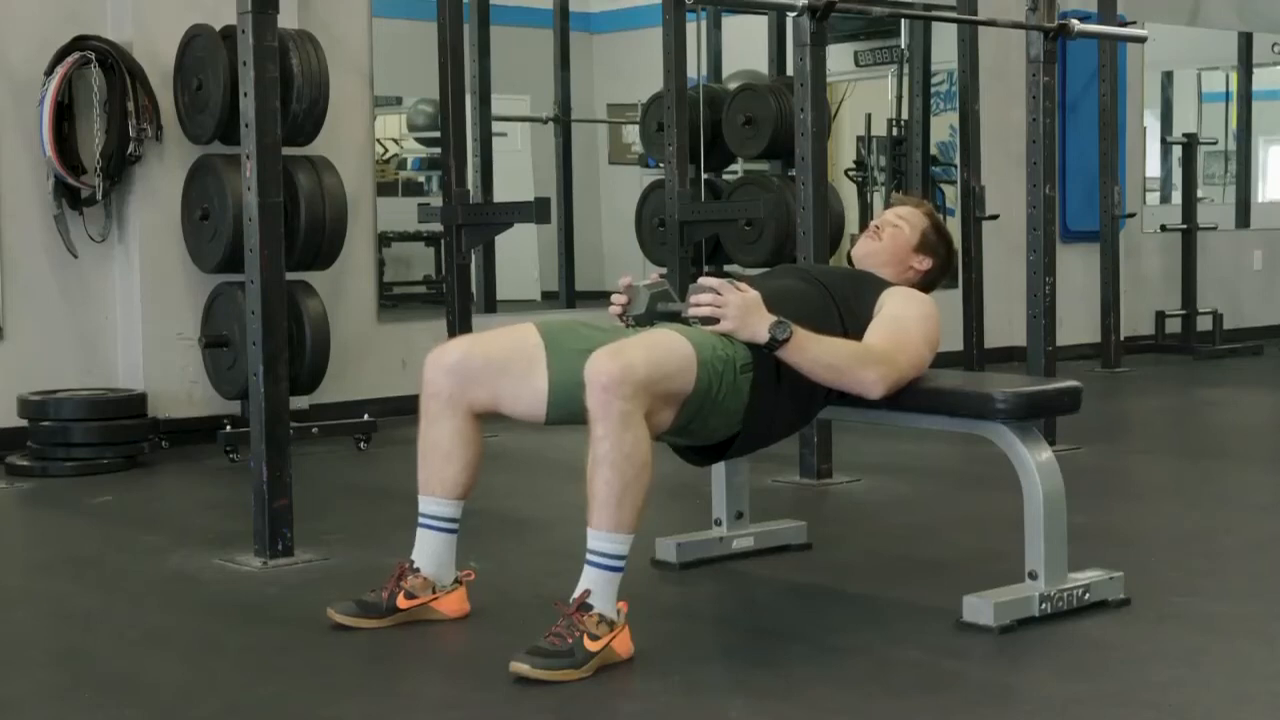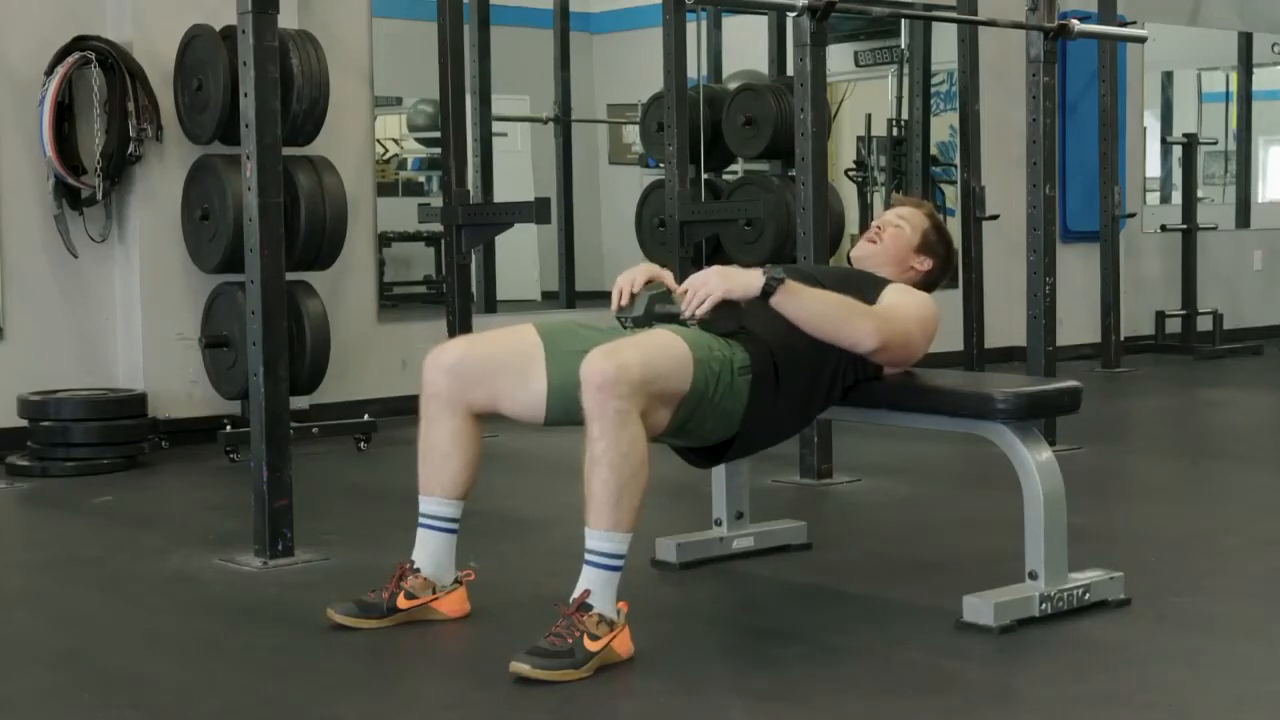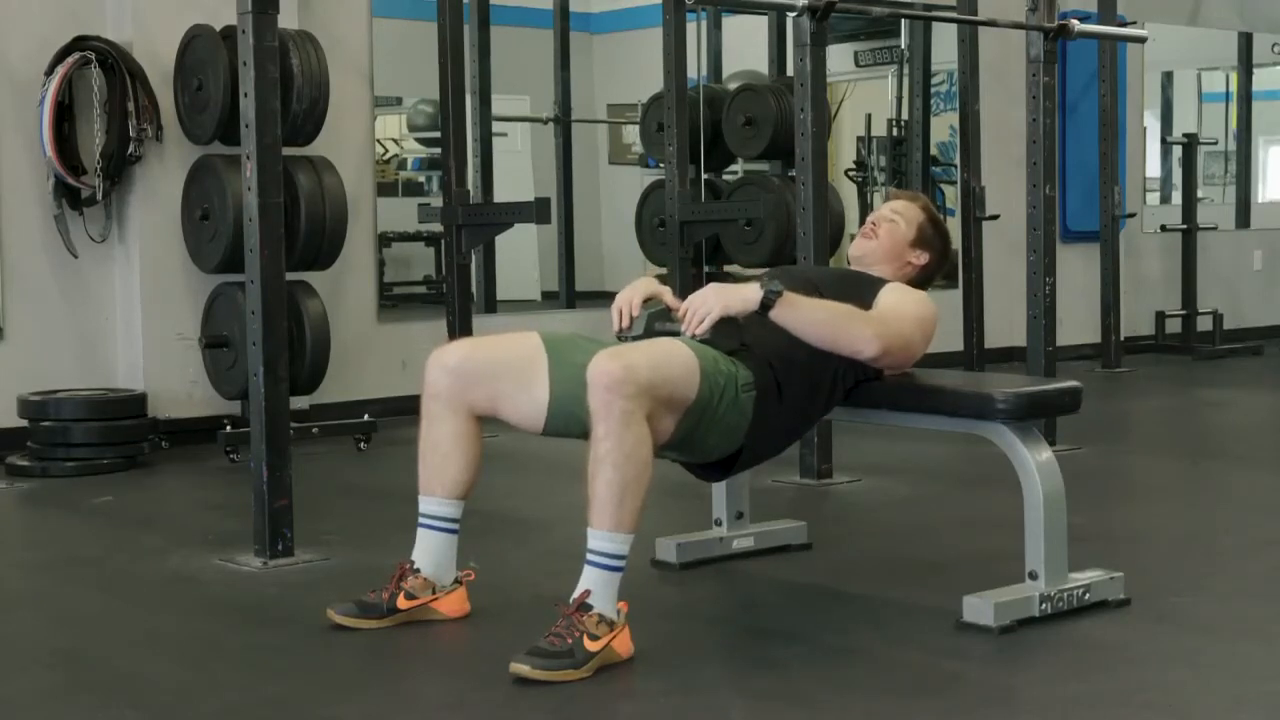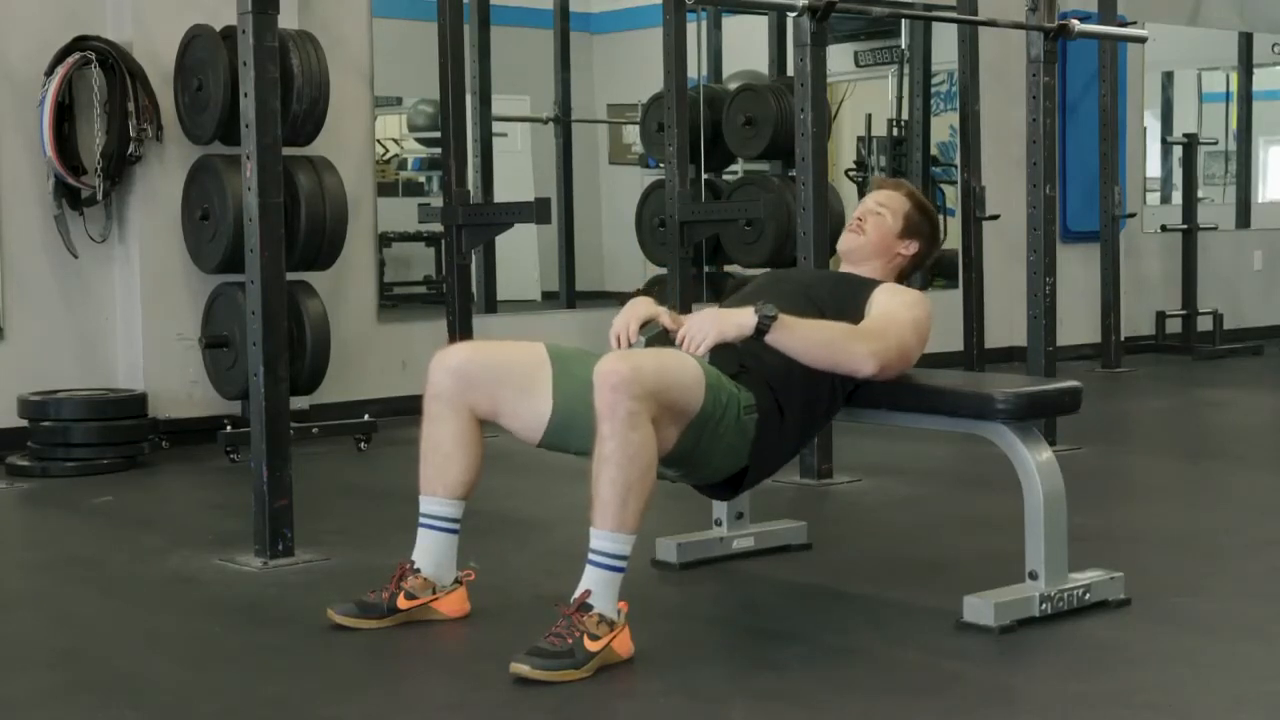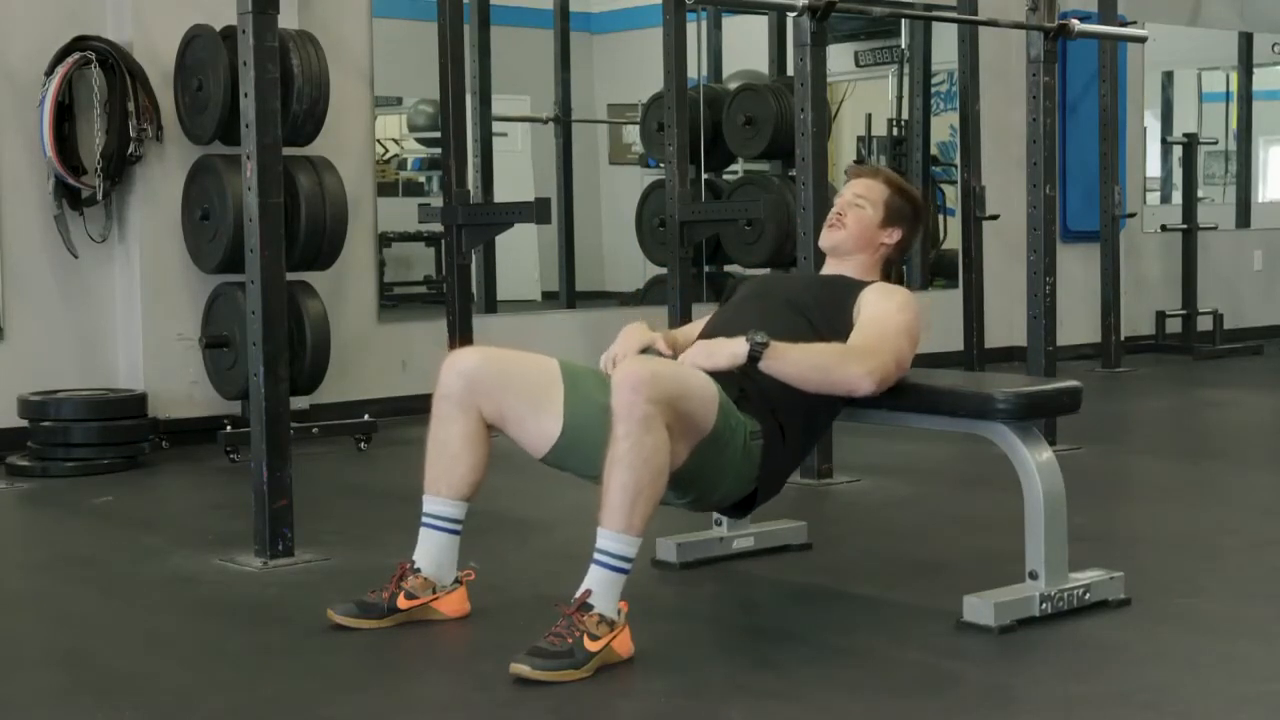
dt=1s
person 1, frame 1
left shoulder: (906, 304)
right shoulder: (811, 276)
left elbow: (875, 375)
left wrist: (768, 328)
left hip: (736, 366)
right hip: (660, 342)
left knee: (614, 377)
right knee: (452, 366)
left ankle: (598, 614)
right ankle: (431, 577)
person 1, frame 2
left shoulder: (908, 304)
right shoulder: (812, 281)
left elbow: (871, 333)
left wrist: (762, 280)
right wrist: (658, 277)
left hip: (736, 366)
right hip: (662, 350)
left knee: (608, 377)
right knee: (449, 366)
left ankle: (597, 614)
right ankle: (431, 577)
person 1, frame 3
left shoulder: (906, 302)
right shoulder: (806, 278)
left elbow: (871, 342)
left wrist: (760, 294)
right wrist: (657, 289)
left hip: (737, 384)
right hip: (659, 366)
left knee: (615, 378)
right knee: (453, 368)
left ankle: (598, 614)
right ankle: (431, 577)
person 1, frame 4
left shoulder: (898, 302)
right shoulder: (789, 279)
left elbow: (867, 355)
left wrist: (755, 319)
right wrist: (654, 309)
left hip: (735, 407)
right hip: (651, 387)
left knee: (620, 379)
right knee: (457, 368)
left ankle: (598, 614)
right ankle: (431, 578)
person 1, frame 5
left shoulder: (886, 302)
right shoulder: (774, 283)
left elbow: (864, 372)
right elbow: (690, 342)
left wrist: (747, 348)
right wrist: (648, 333)
left hip: (732, 435)
right hip: (647, 405)
left knee: (640, 383)
right knee: (467, 371)
left ankle: (599, 615)
right ankle: (432, 578)
